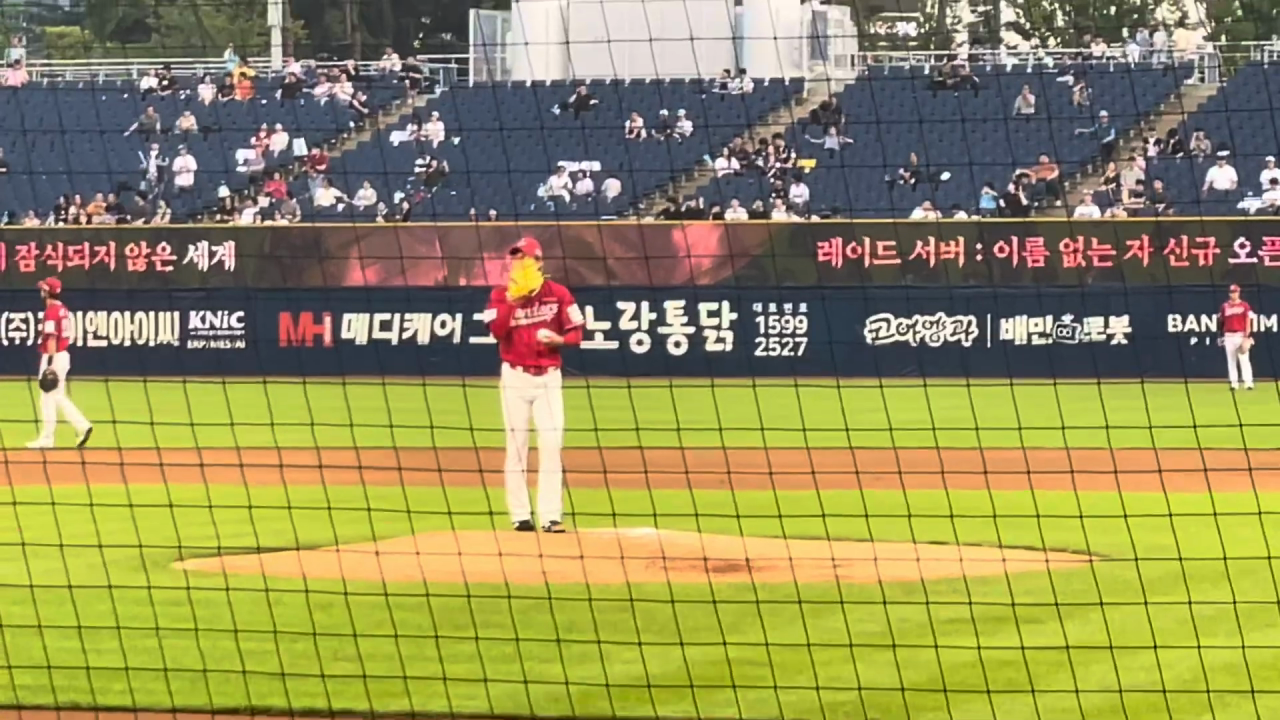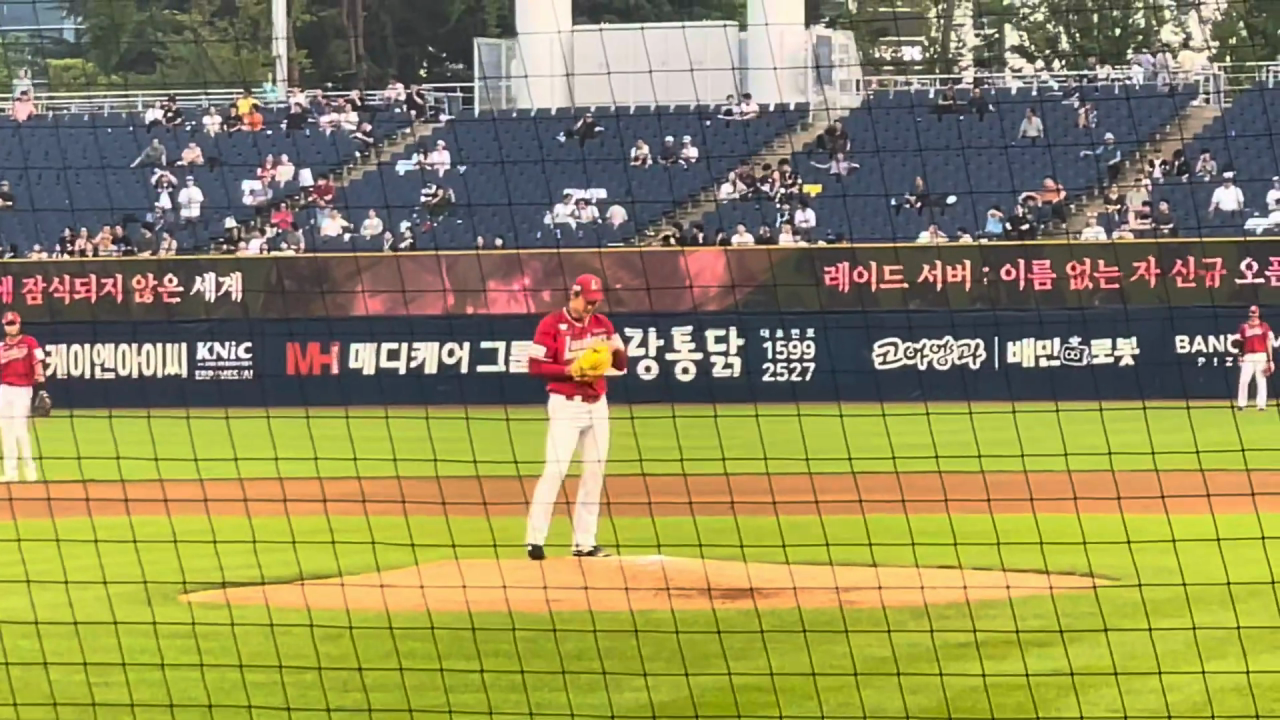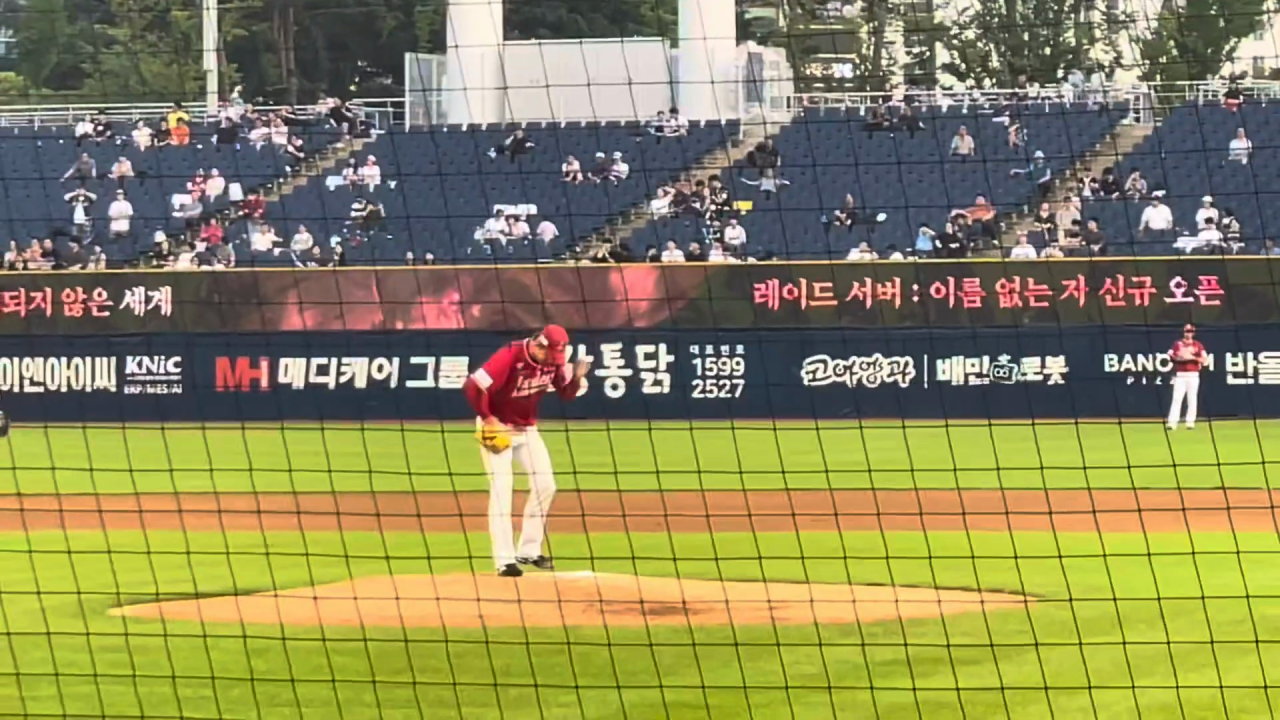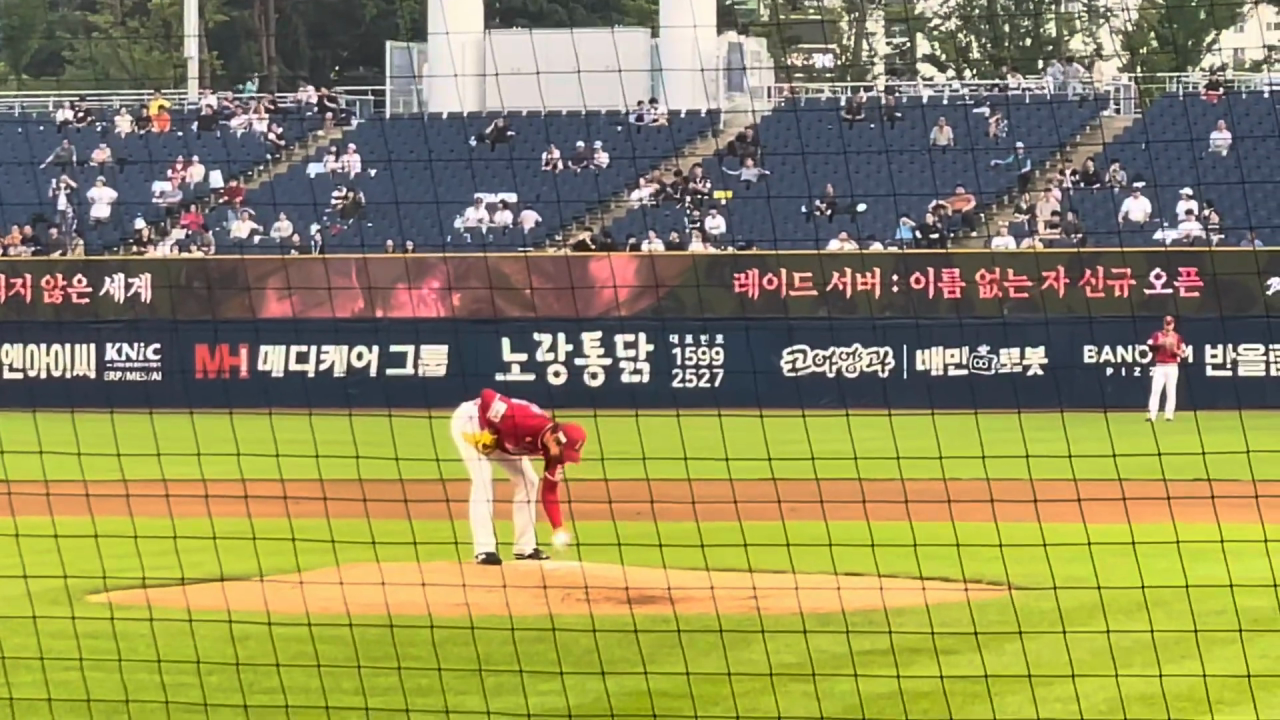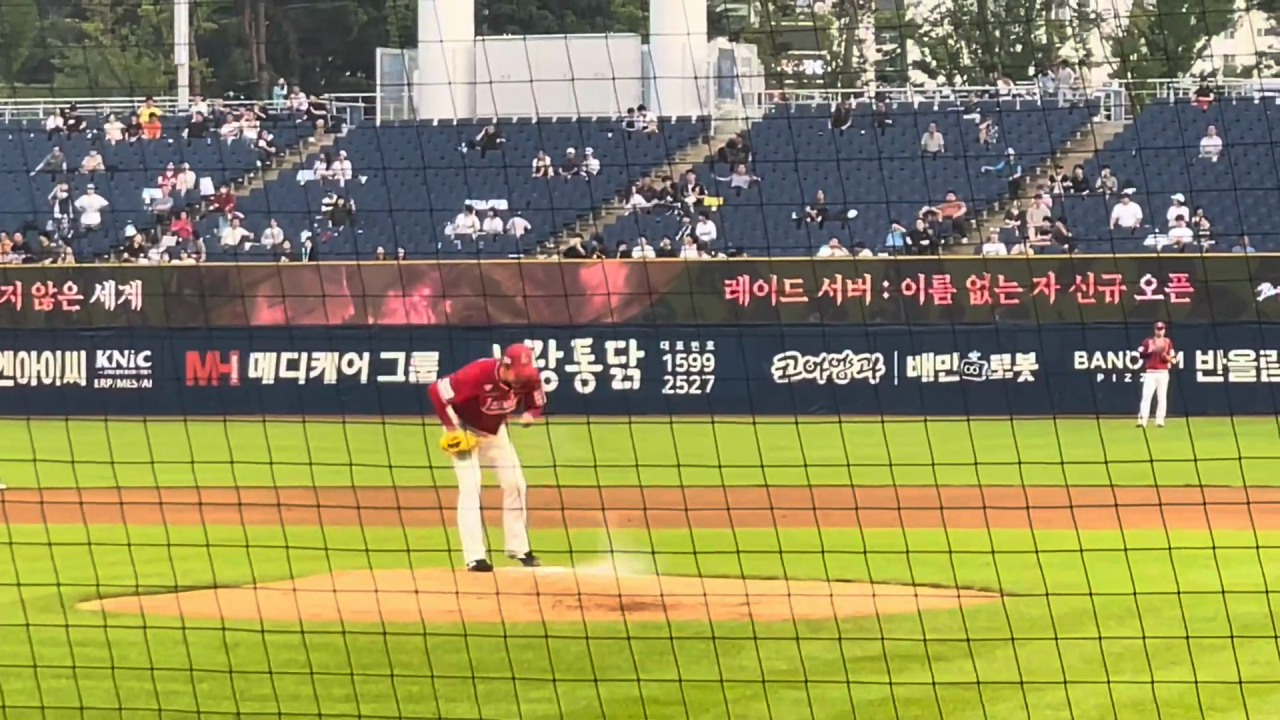
dt=1s
person 1, frame 1
left shoulder: (559, 293)
right shoulder: (500, 294)
left elbow: (576, 332)
right elbow: (497, 333)
left wrist: (560, 339)
right wrist: (512, 300)
left hip: (549, 377)
right hip: (514, 377)
left knee: (551, 446)
right knee: (516, 447)
left ankle: (550, 518)
right ankle: (520, 515)
person 1, frame 2
left shoulder: (603, 323)
right shoulder: (552, 324)
left elbow: (621, 364)
right elbow: (536, 366)
left wrist: (617, 350)
right wrist: (568, 369)
left hip: (598, 406)
right hip: (565, 405)
left knee: (594, 474)
right knee: (555, 471)
left ankle: (584, 542)
right ankle: (535, 539)
person 1, frame 3
left shoulder: (555, 360)
right shoulder: (510, 356)
left elbow: (569, 392)
right elbow: (473, 386)
left wrist: (578, 375)
right wrist: (487, 419)
left hip: (527, 429)
right hip: (497, 428)
left knee: (545, 486)
right knee: (501, 490)
left ankle: (529, 550)
right ankle: (504, 560)
person 1, frame 4
left shoulder: (555, 449)
right shoulder: (526, 422)
left elbow: (549, 490)
right elbow: (486, 395)
left wrist: (559, 529)
right wrist: (487, 431)
left hip: (500, 433)
right hip: (469, 420)
left knee: (528, 482)
right knee: (483, 481)
left ankle: (525, 547)
right ankle: (485, 550)
person 1, frame 5
left shoulder: (531, 378)
right shoulder: (476, 375)
left elbow: (536, 405)
right elbow: (435, 391)
left wrist: (528, 414)
right wrist: (451, 428)
left hip: (494, 430)
right hip: (465, 429)
left knee: (516, 484)
right knee: (470, 489)
left ankle: (518, 547)
right ankle: (475, 557)
